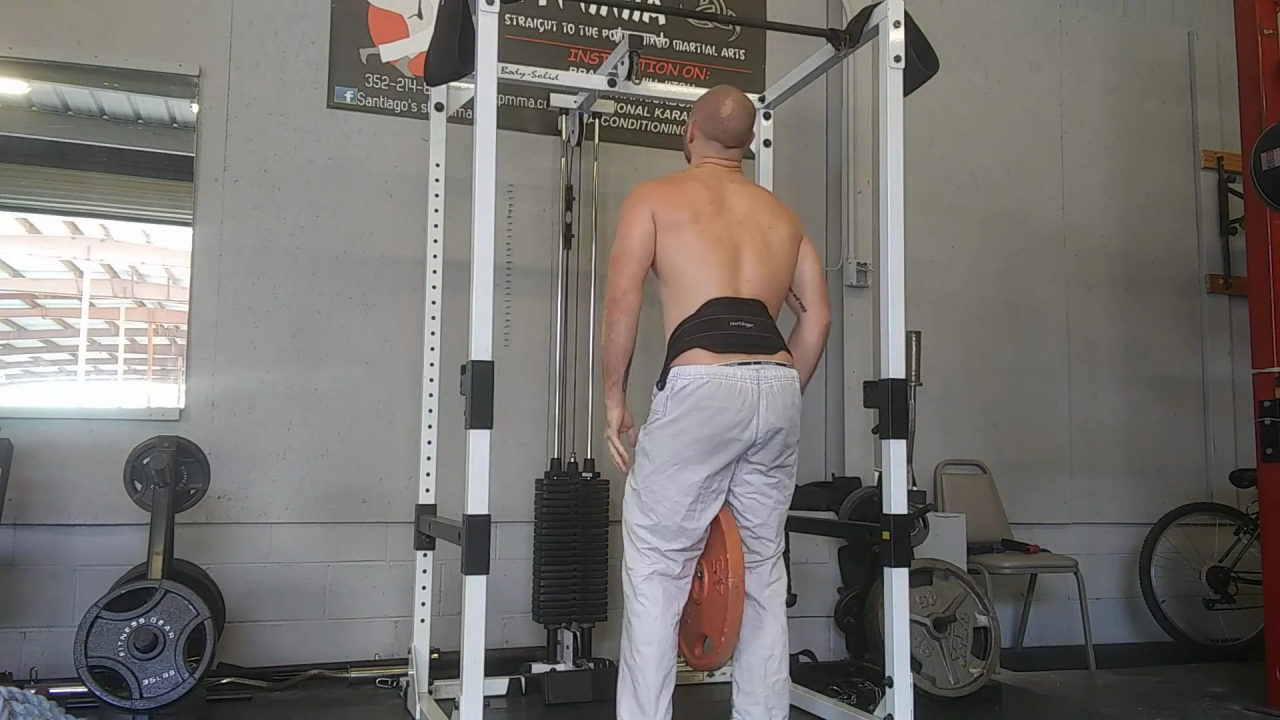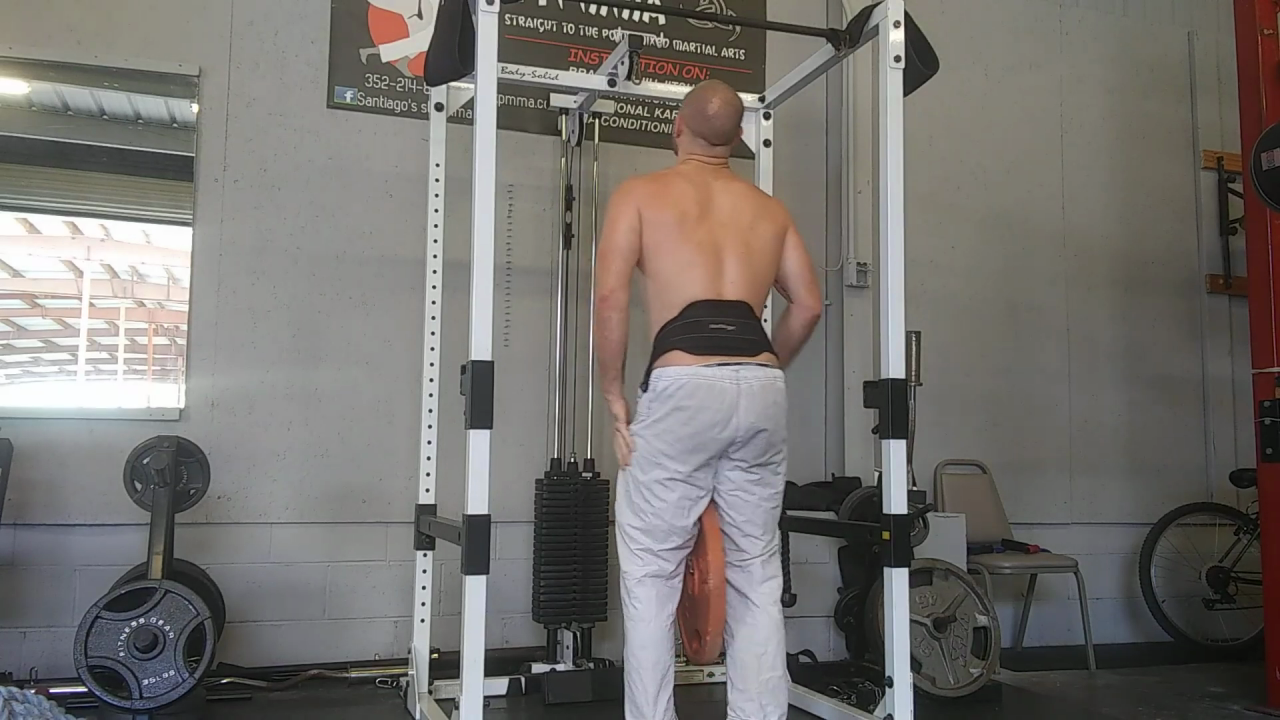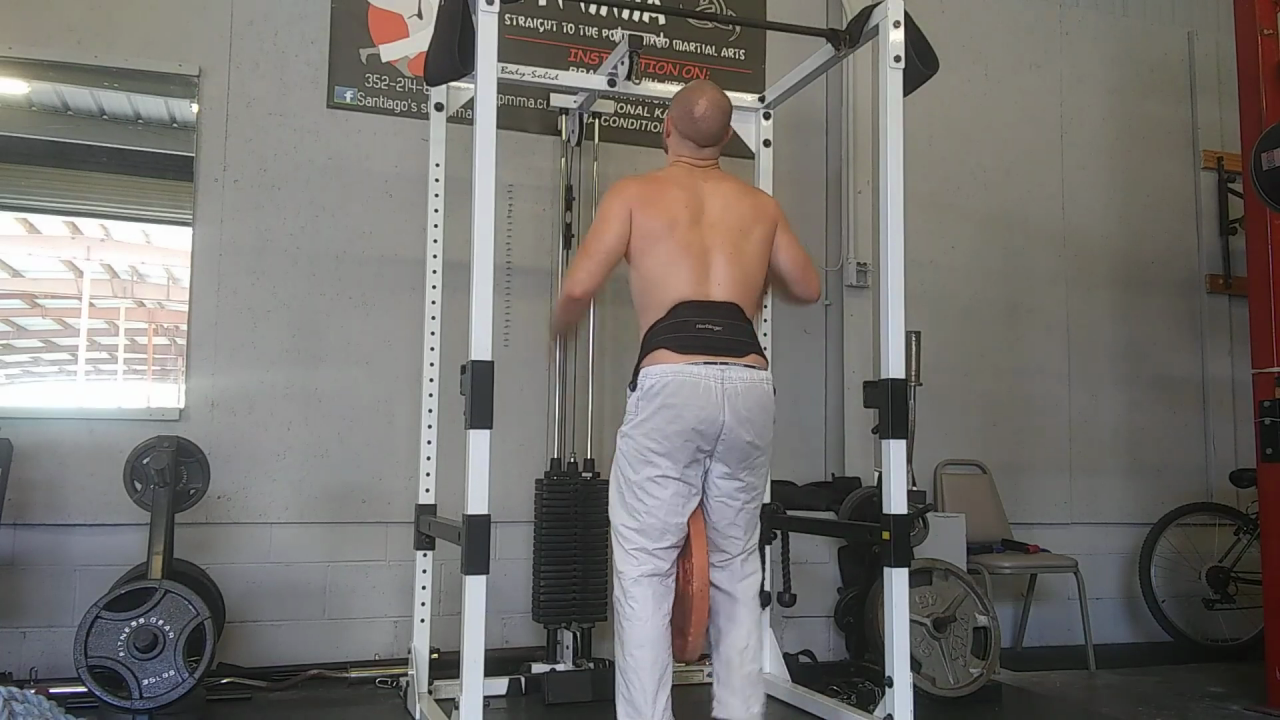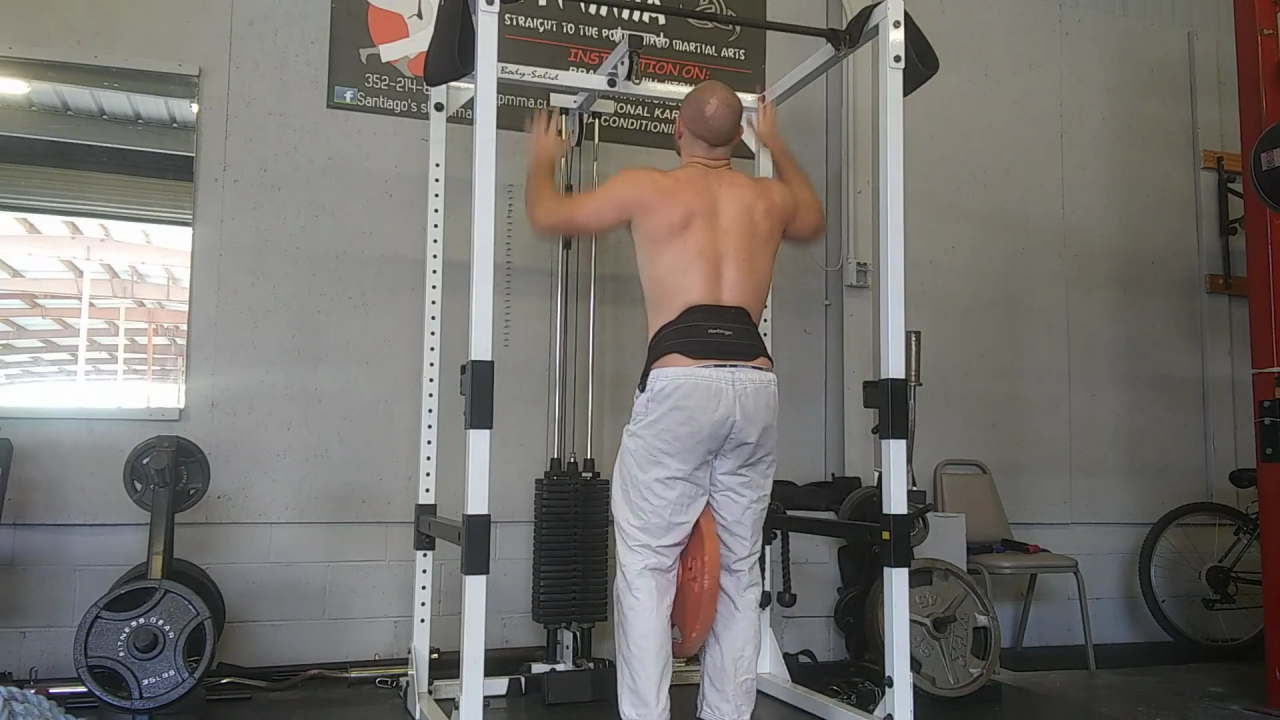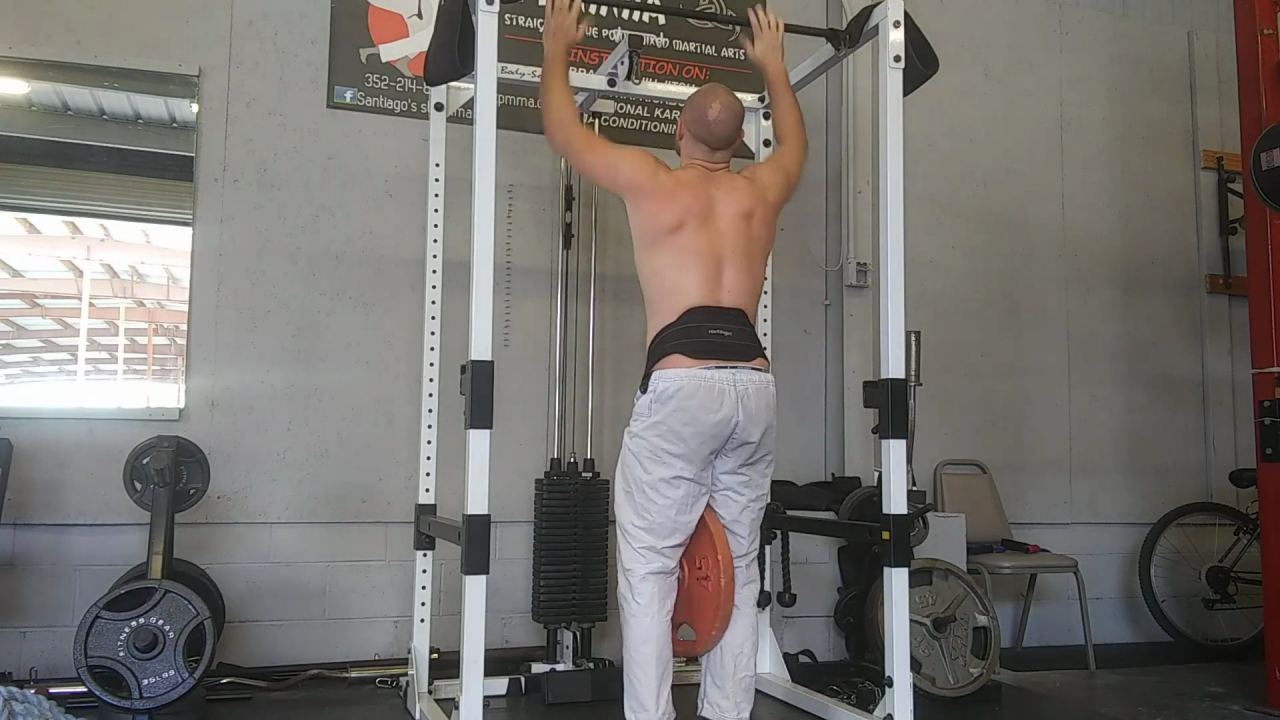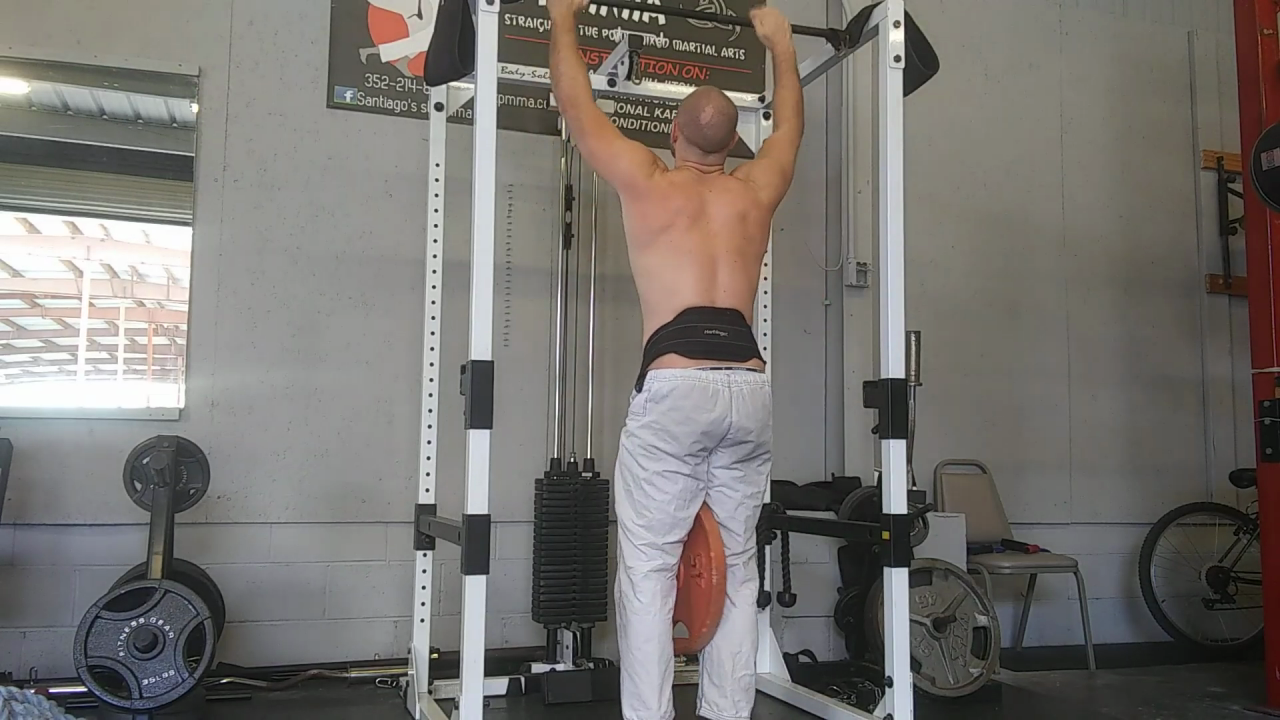
dt=0.2s
person 1, frame 1
left shoulder: (655, 196)
right shoulder: (779, 213)
left elbow: (620, 299)
right elbow: (817, 316)
left wrist: (614, 398)
left hip: (701, 385)
right hip: (776, 389)
left knee: (656, 569)
right knee: (762, 572)
person 1, frame 2
left shoulder: (641, 194)
right shoulder: (767, 207)
left elbow: (610, 297)
right elbow: (808, 304)
left wrist: (613, 393)
left hip: (684, 385)
right hip: (761, 388)
left knee: (651, 572)
right knee: (755, 574)
person 1, frame 3
left shoulder: (634, 194)
right shoulder: (759, 205)
left elbow: (579, 286)
right elbow: (807, 287)
left wrist: (562, 328)
left hip: (671, 385)
right hip: (750, 386)
left knee: (644, 572)
right knee: (737, 572)
person 1, frame 4
left shoulder: (648, 188)
right shoulder: (767, 198)
left elbow: (547, 217)
right elbow: (813, 221)
left wrist: (541, 160)
right wrist: (778, 146)
left hip: (680, 385)
right hip: (755, 386)
left knee: (646, 566)
right knee: (738, 572)
person 1, frame 5
left shoulder: (647, 182)
right shoulder: (761, 193)
left elbow: (562, 128)
right elbow: (796, 144)
right wrist: (772, 67)
left hip: (680, 386)
right hip: (753, 387)
left knee: (647, 568)
right knee: (737, 570)
person 1, frame 6
left shoulder: (645, 182)
right shoulder: (757, 192)
left elbow: (575, 105)
right elbow: (790, 122)
left hip: (674, 386)
right hip: (749, 388)
left knee: (648, 567)
right knee: (735, 569)
